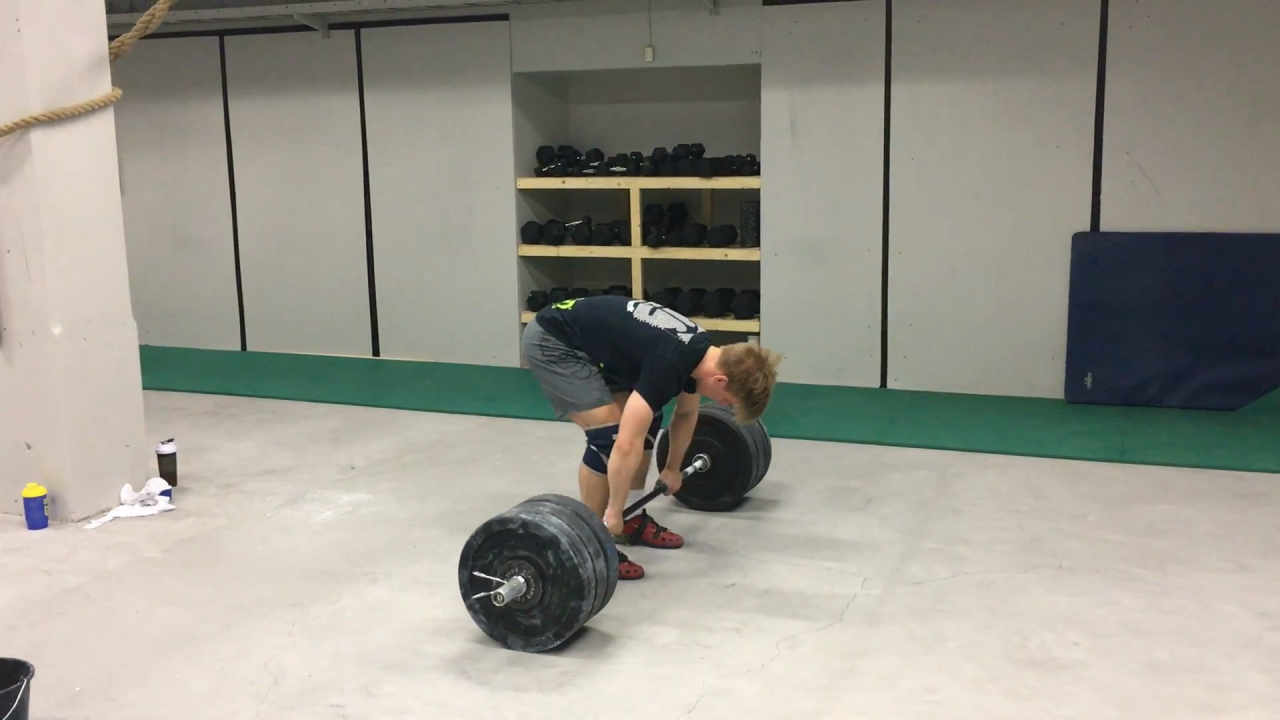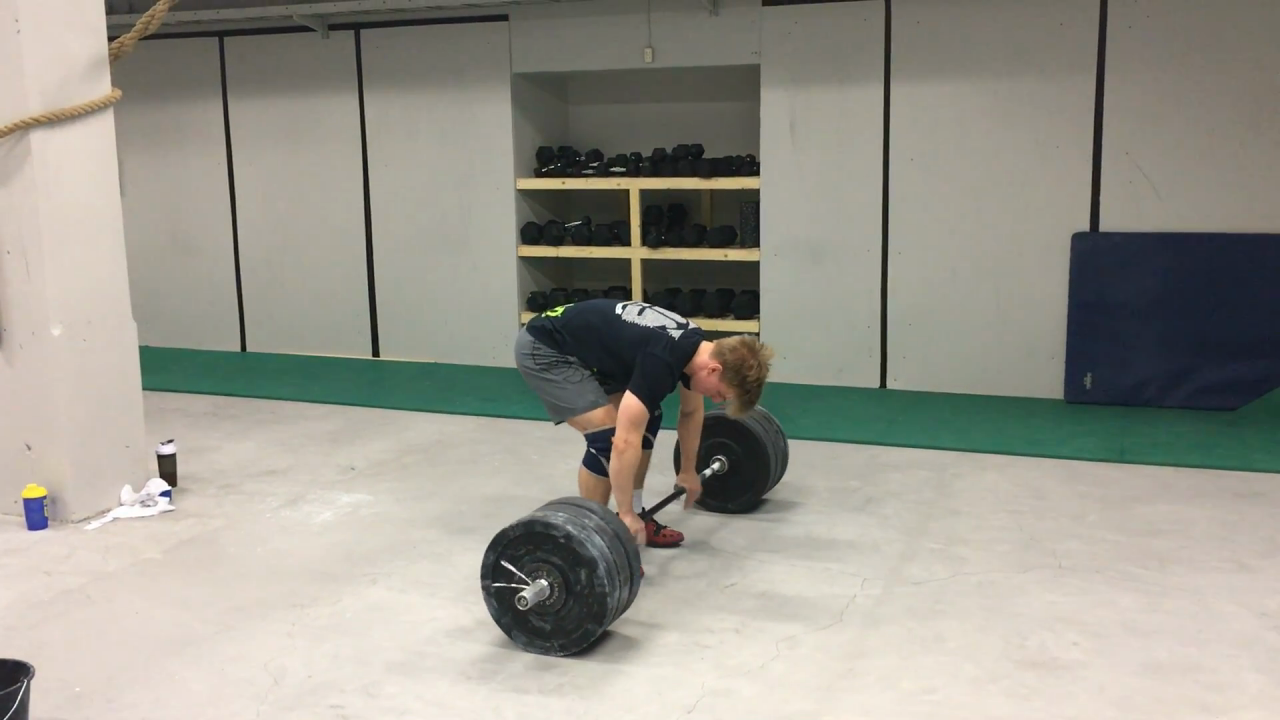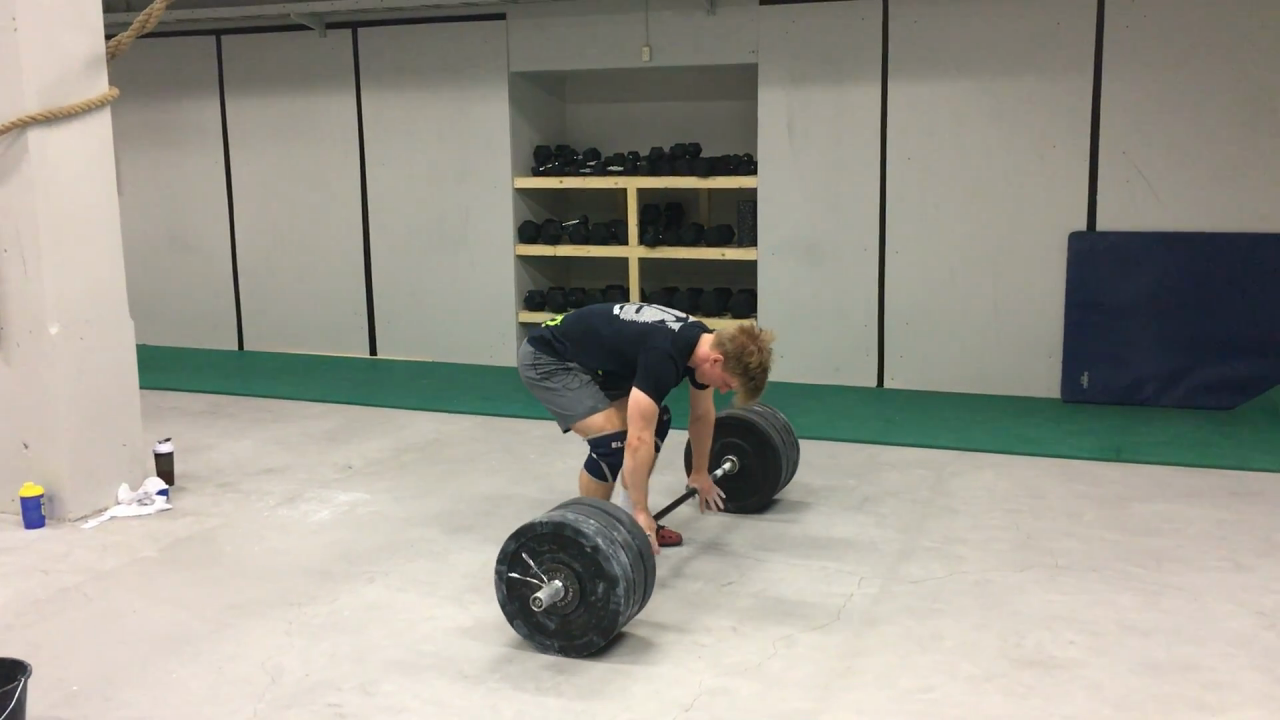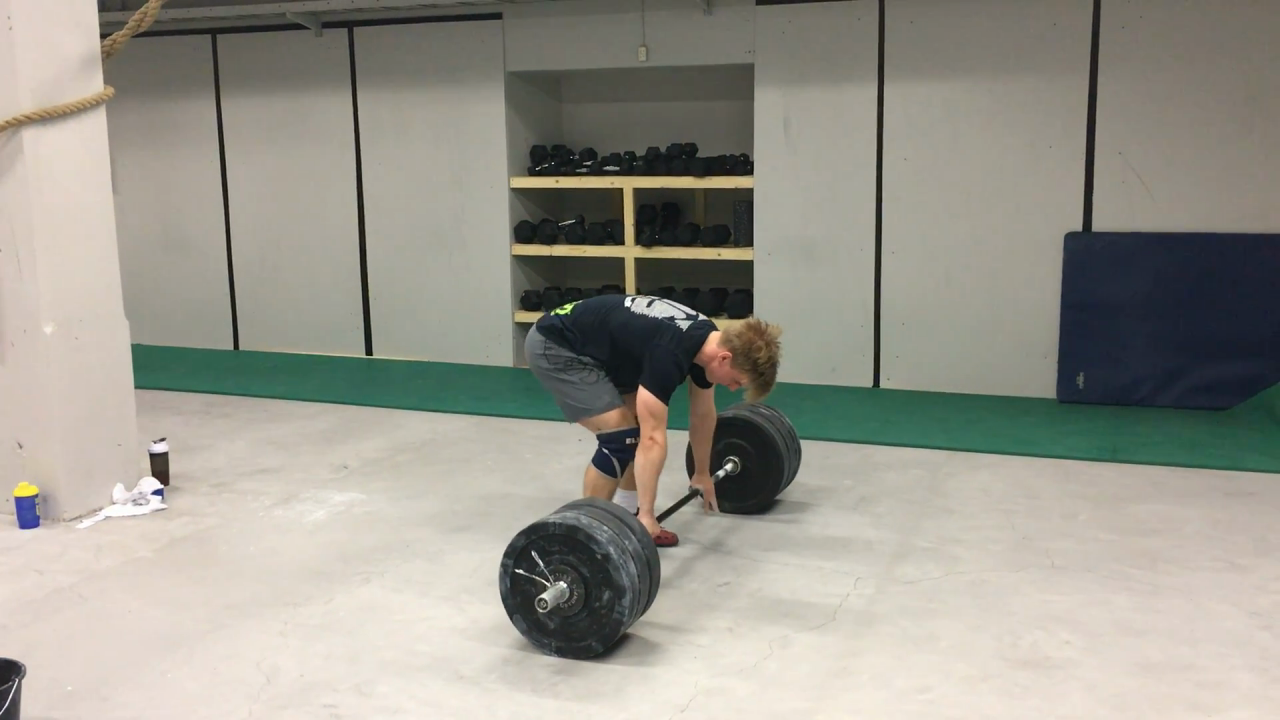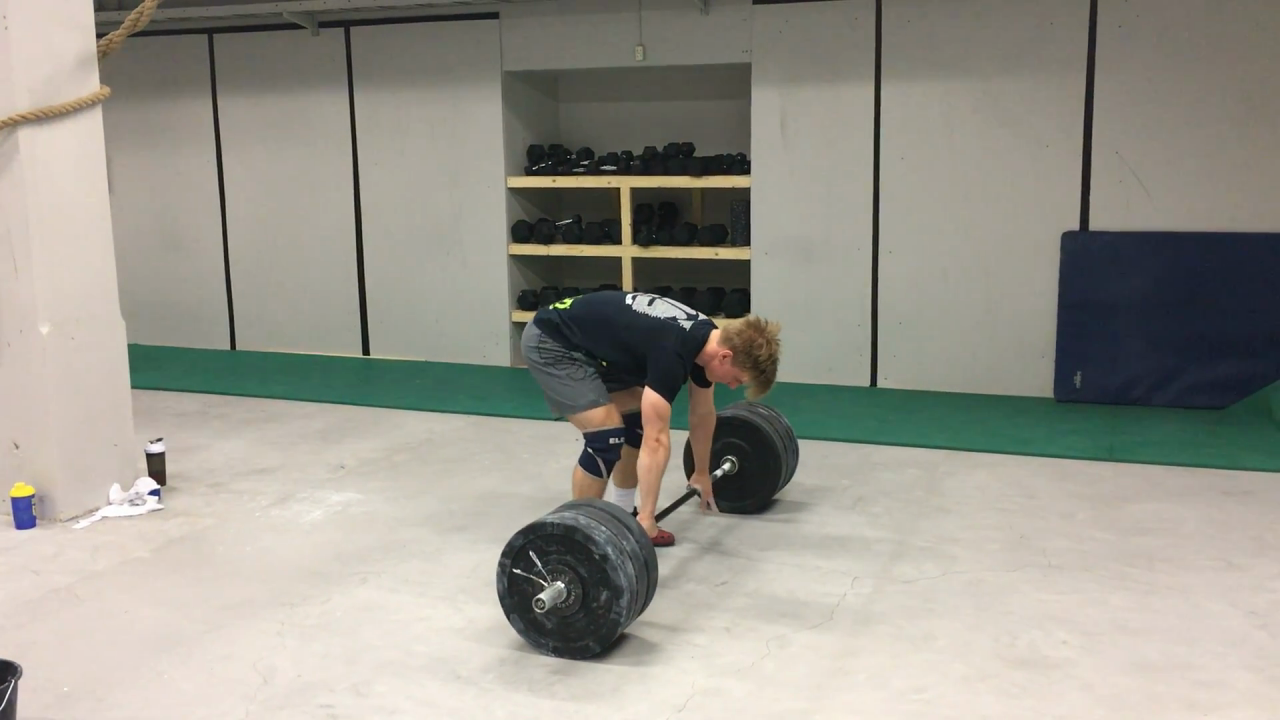
dt=0.4s
person 1, frame 1
left shoulder: (700, 350)
right shoulder: (669, 363)
left elbow: (685, 413)
right elbow: (627, 443)
left wrist: (672, 469)
right wrist: (613, 513)
left hip: (587, 341)
right hip: (551, 343)
left knee: (646, 419)
right knee: (609, 433)
left ankle: (633, 521)
person 1, frame 2
left shoulder: (697, 347)
right shoulder: (662, 361)
left elbow: (690, 412)
right elbow: (625, 442)
left wrist: (688, 471)
right wrist: (624, 514)
left hip: (580, 346)
right hip: (543, 349)
left knee: (645, 419)
right knee: (608, 436)
left ankle: (636, 517)
person 1, frame 3
left shoulder: (703, 343)
right shoulder: (664, 355)
left elbow: (702, 415)
right elbow: (639, 439)
left wrist: (700, 473)
right wrist: (642, 512)
left hip: (587, 354)
right hip: (546, 358)
left knee: (656, 421)
right knee: (612, 439)
person 1, frame 4
left shoulder: (708, 341)
right shoulder: (670, 353)
left elbow: (702, 414)
right elbow: (651, 438)
left wrist: (702, 474)
right wrist: (646, 514)
left hip: (592, 345)
right hip: (554, 346)
left knee: (648, 421)
right knee: (619, 437)
person 1, frame 5
left shoulder: (707, 338)
right shoulder: (672, 353)
left elbow: (702, 414)
right elbow: (656, 440)
left wrist: (702, 474)
right wrist: (646, 517)
left hip: (589, 340)
right hip: (550, 342)
left knee: (638, 422)
right knee: (606, 436)
